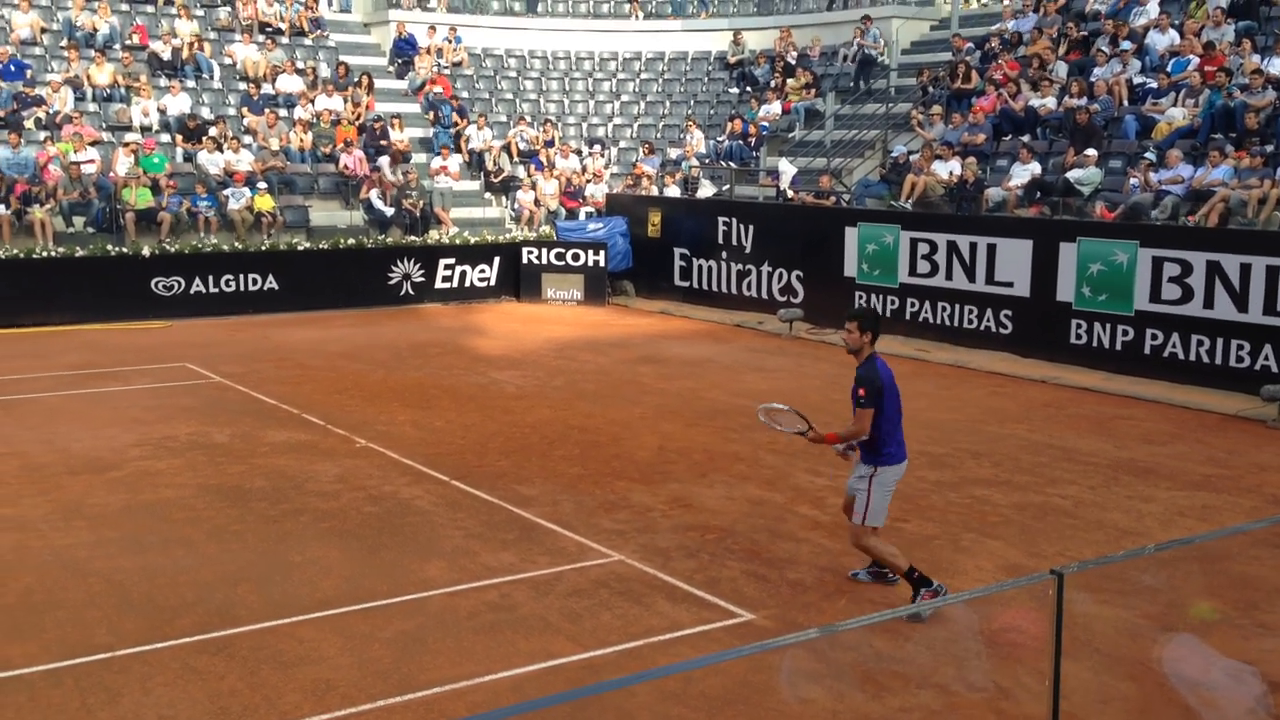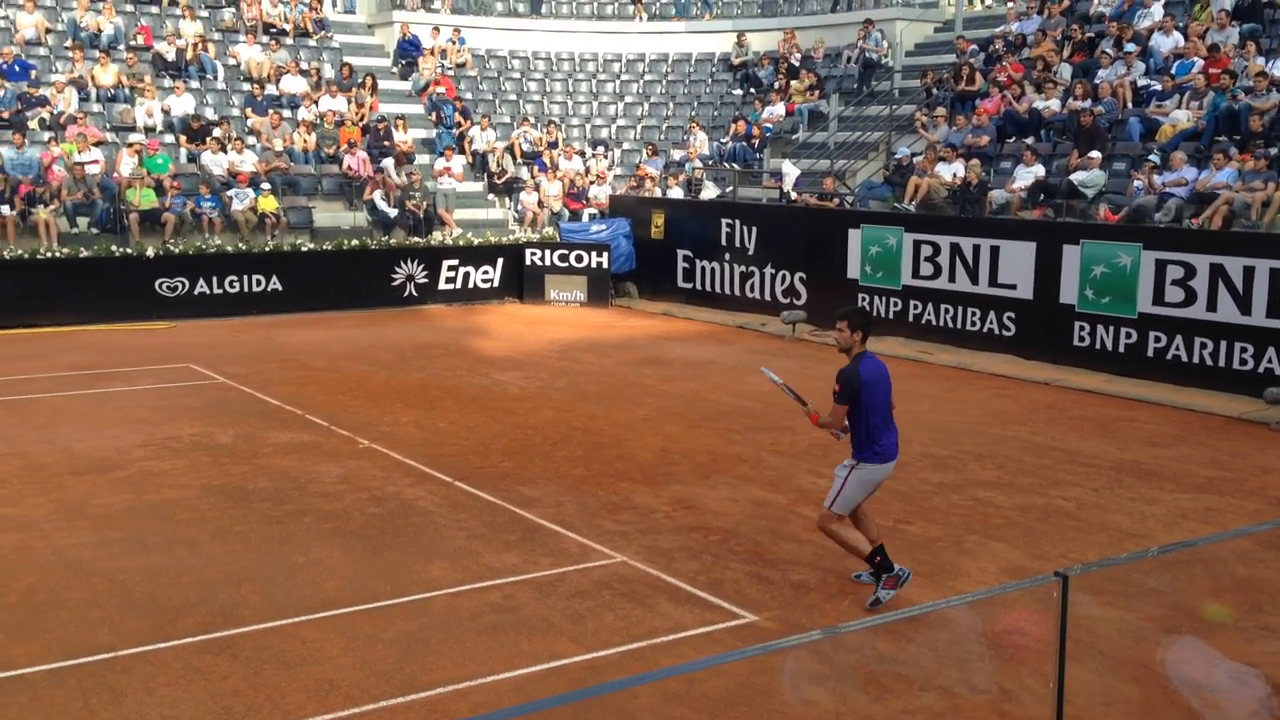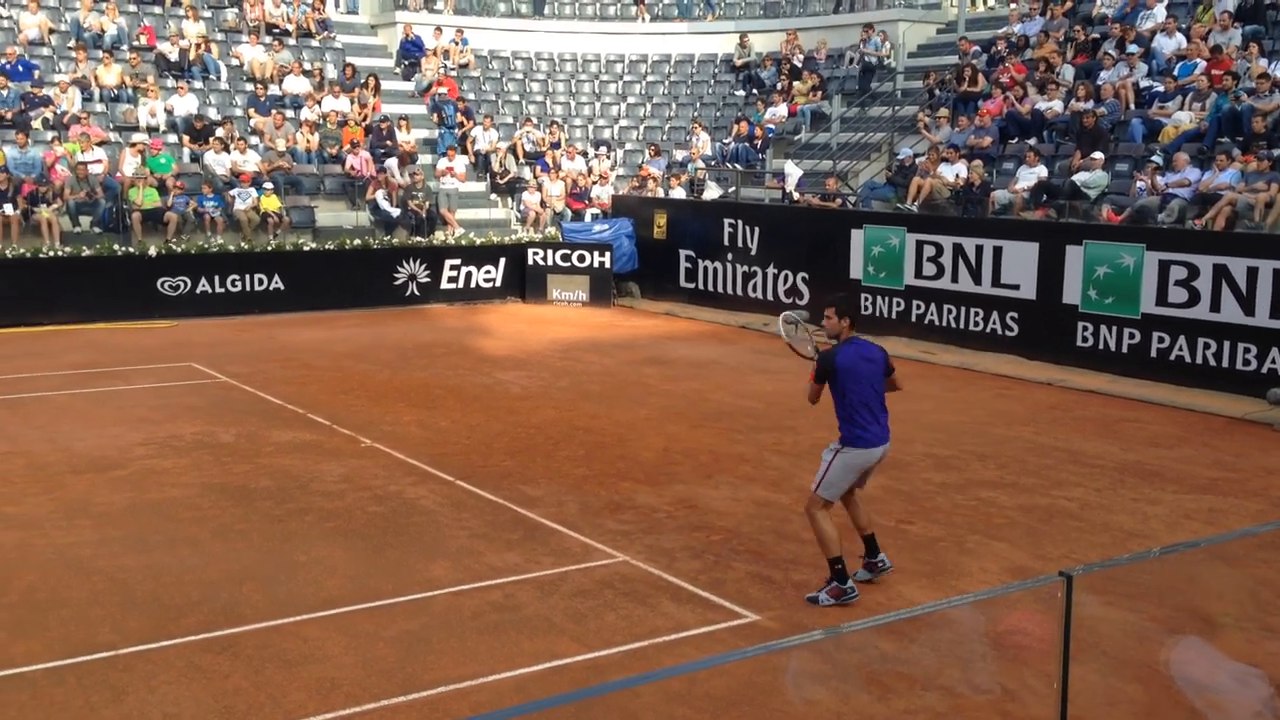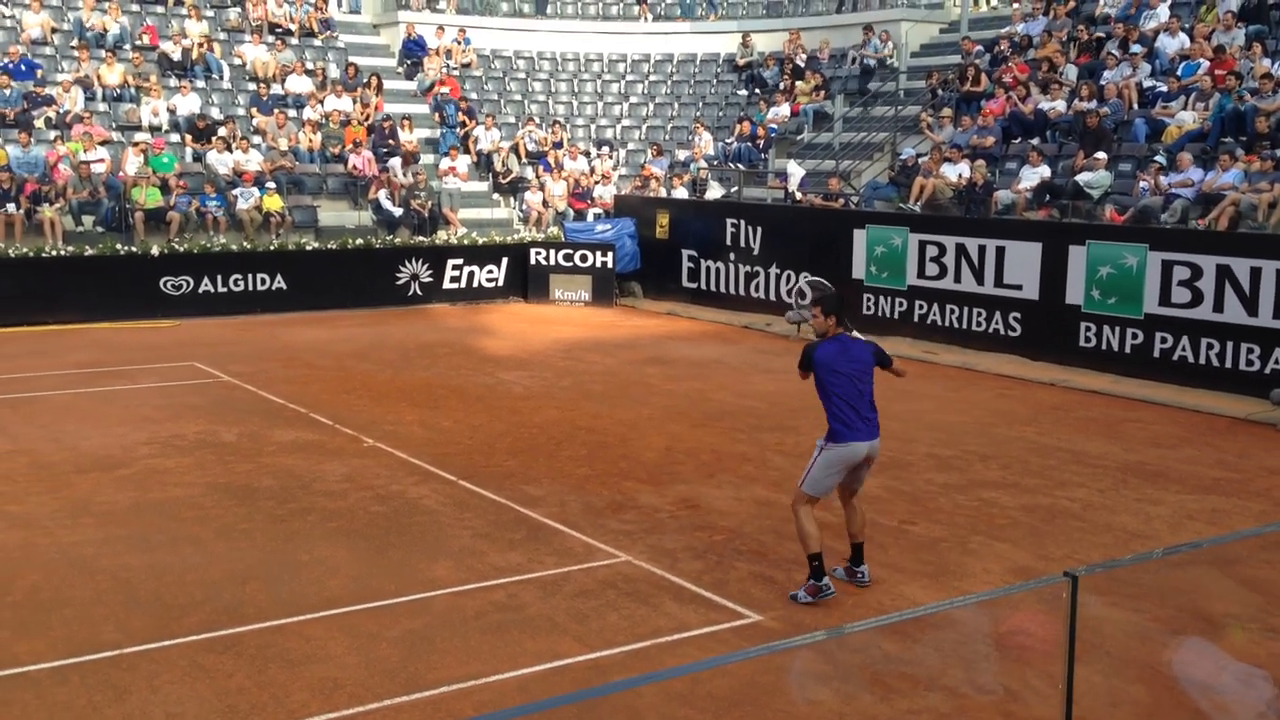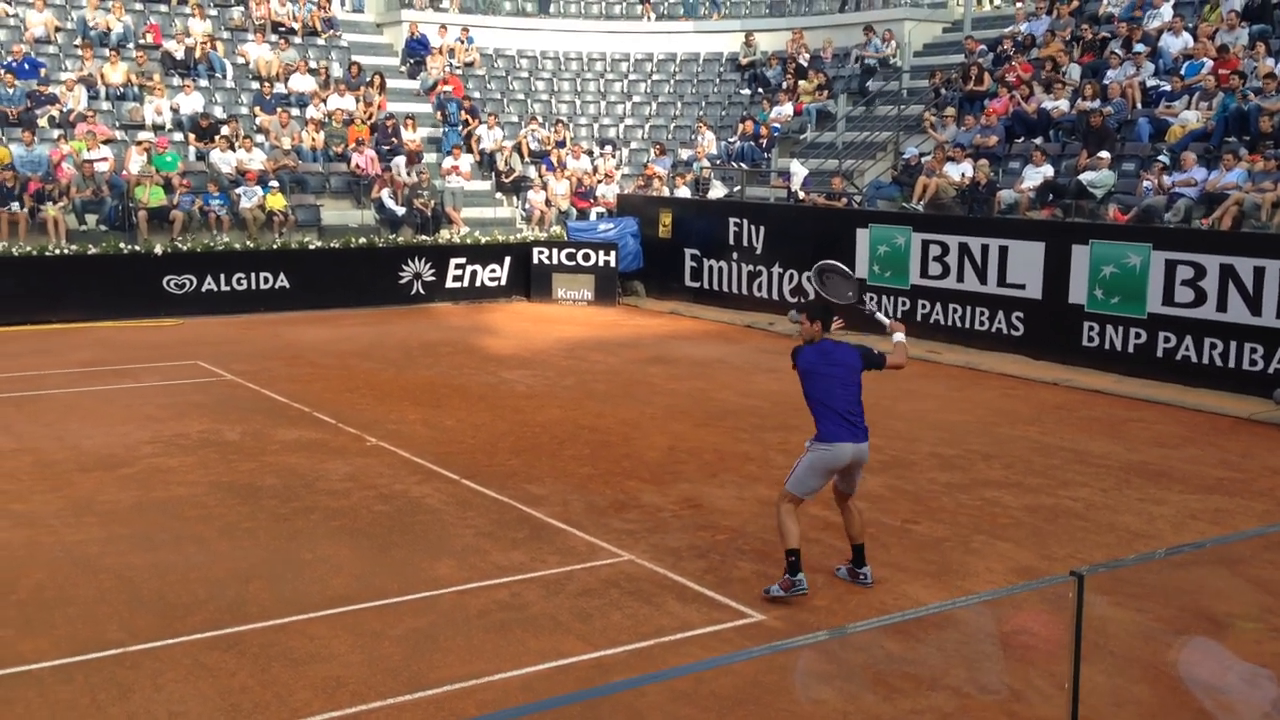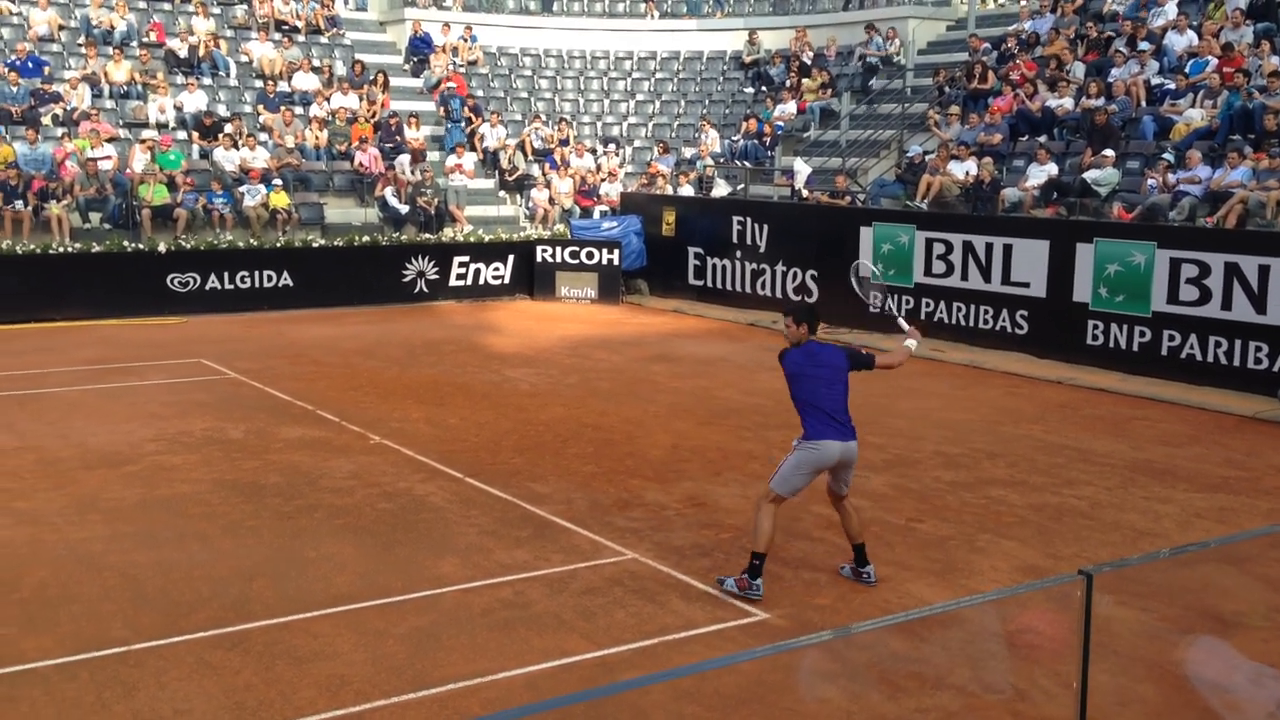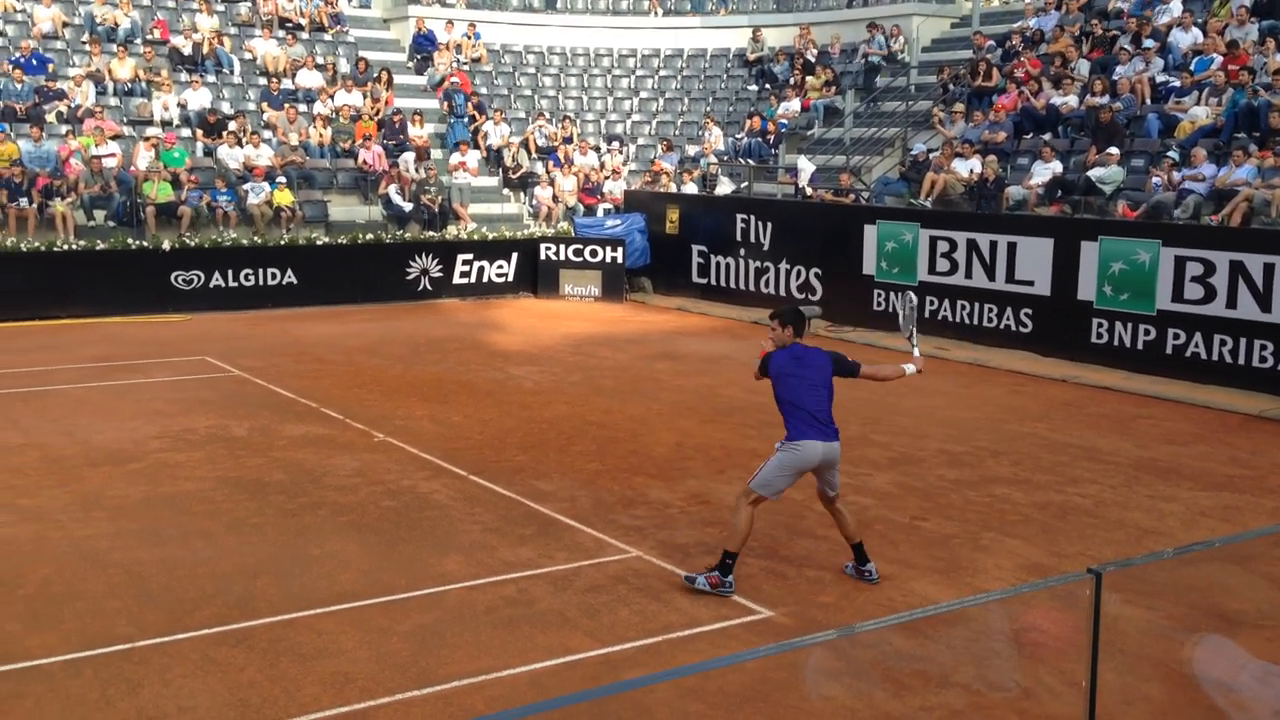
dt=0.1s
person 1, frame 1
left shoulder: (868, 377)
right shoulder: (873, 367)
left elbow: (862, 430)
left wrist: (826, 438)
right wrist: (850, 444)
left hip: (882, 464)
right hip: (876, 458)
left knee: (863, 538)
right knee: (850, 509)
left ankle: (926, 587)
right ankle: (883, 568)
person 1, frame 2
left shoulder: (849, 375)
right shoulder: (876, 364)
left elbow: (835, 421)
left wrist: (815, 419)
right wrist: (851, 421)
left hip: (869, 461)
right hip: (887, 454)
left knee: (829, 522)
right knee: (852, 506)
left ankle: (889, 571)
right ankle: (882, 567)
person 1, frame 3
left shoulder: (830, 358)
right shoulder: (877, 352)
left elbow: (813, 398)
right elbow: (895, 385)
left wrist: (815, 376)
left hip: (856, 447)
right hip: (880, 442)
left knee: (815, 508)
right knee: (847, 493)
left ankle: (841, 583)
right ankle: (874, 558)
person 1, frame 4
left shoulder: (813, 352)
right shoulder: (869, 348)
left elbow: (803, 375)
right elbow: (900, 371)
left hip: (842, 444)
right hip: (872, 440)
left knee: (801, 504)
right knee: (848, 494)
left ankle: (818, 580)
right ankle: (857, 567)
person 1, frame 5
left shoulder: (801, 354)
right shoulder: (857, 353)
right elbow: (900, 361)
left wrist: (814, 340)
right wrist: (898, 333)
left hip: (828, 446)
right hip: (860, 445)
left knee: (786, 503)
right knee: (843, 498)
left ankle: (794, 576)
right ankle: (860, 567)
person 1, frame 6
left shoulder: (789, 356)
right shoulder: (843, 353)
right elbow: (891, 361)
left wrist: (791, 344)
right wrist: (911, 341)
left hip: (816, 445)
right hip: (848, 445)
left knee: (767, 502)
right knee: (838, 498)
left ankle: (751, 578)
right ankle: (862, 567)
person 1, frame 7
left shoulder: (772, 360)
right shoulder: (828, 359)
left elbow: (758, 375)
right elbow: (876, 373)
right wrist: (912, 366)
left hip: (798, 446)
right hip: (831, 446)
left knee: (746, 501)
right knee: (831, 501)
left ankle: (723, 574)
right ankle: (864, 565)
